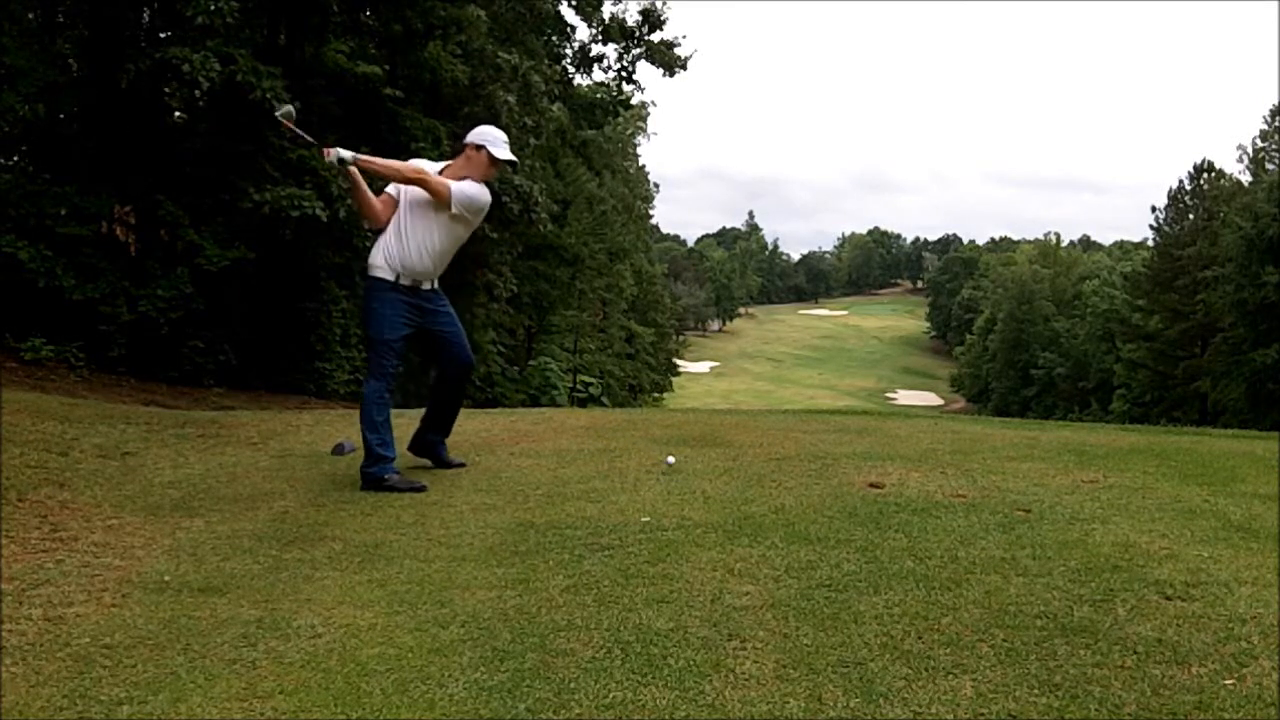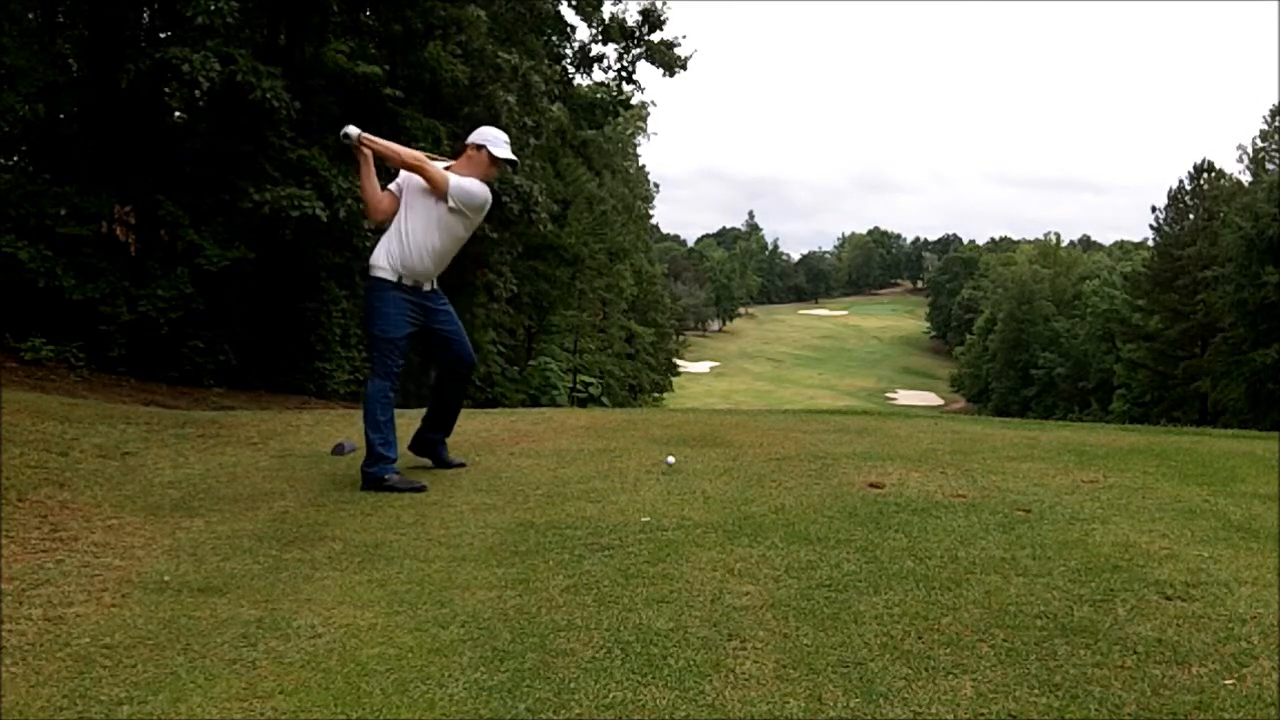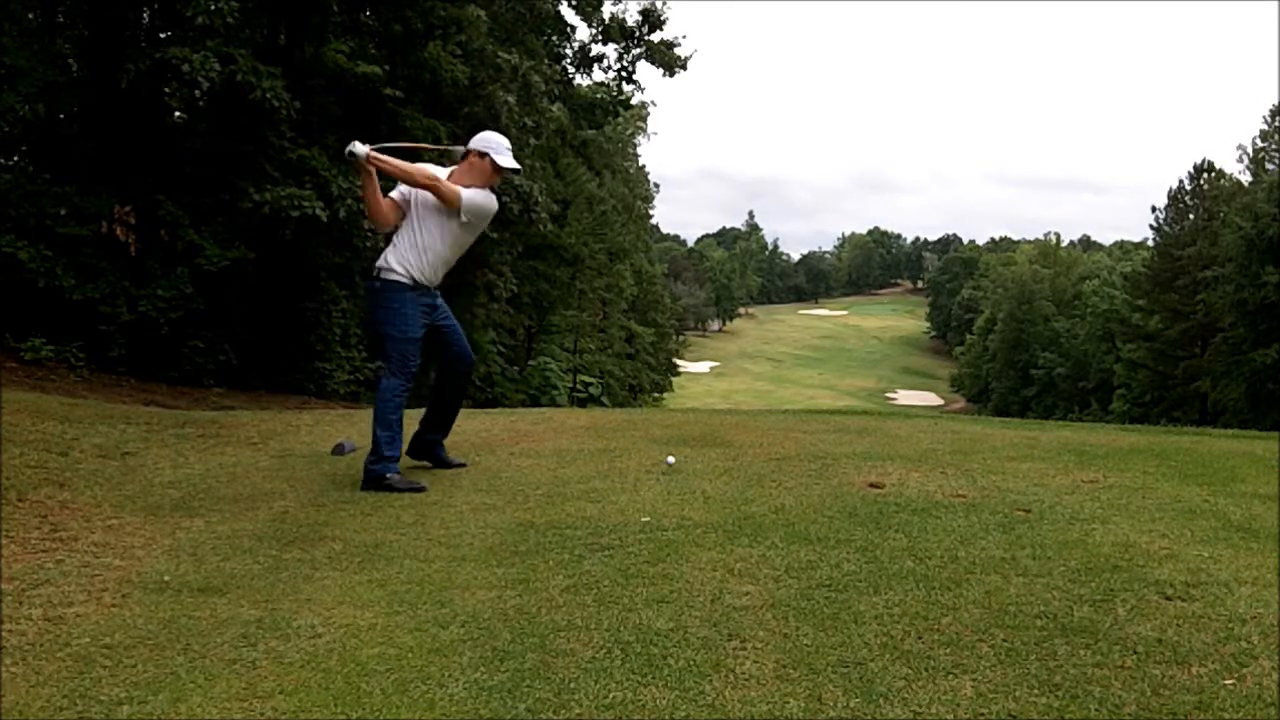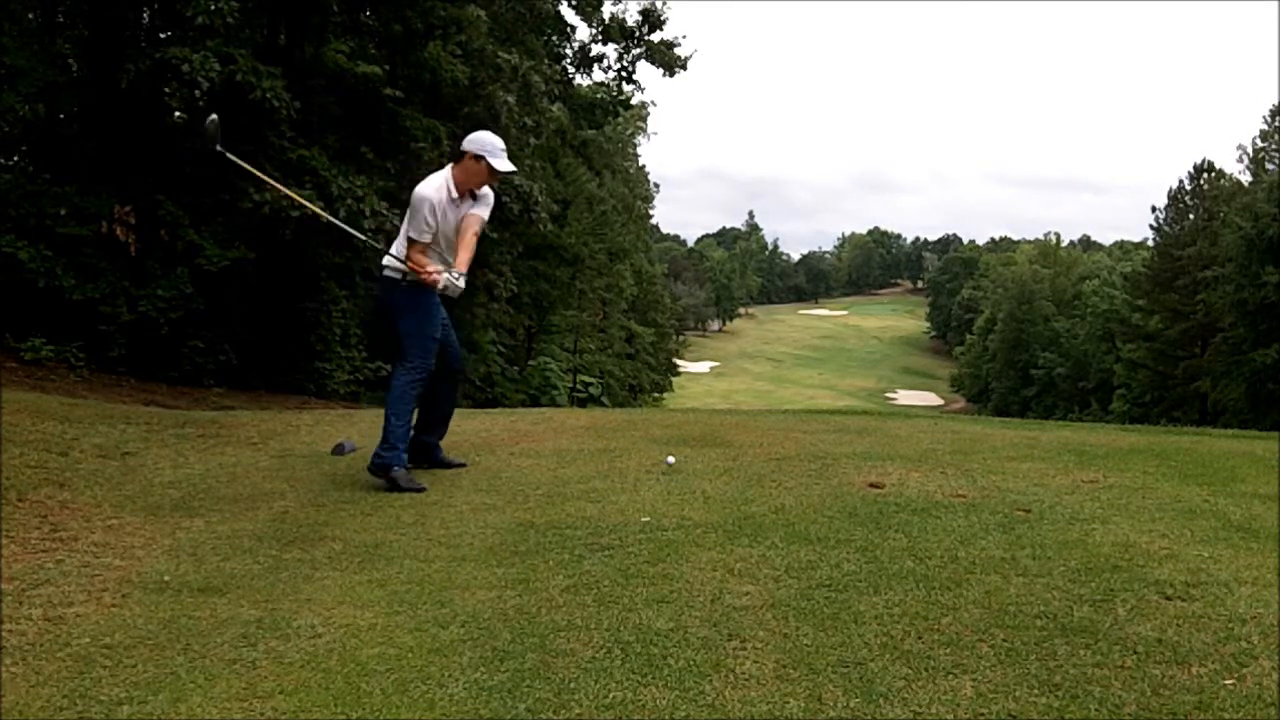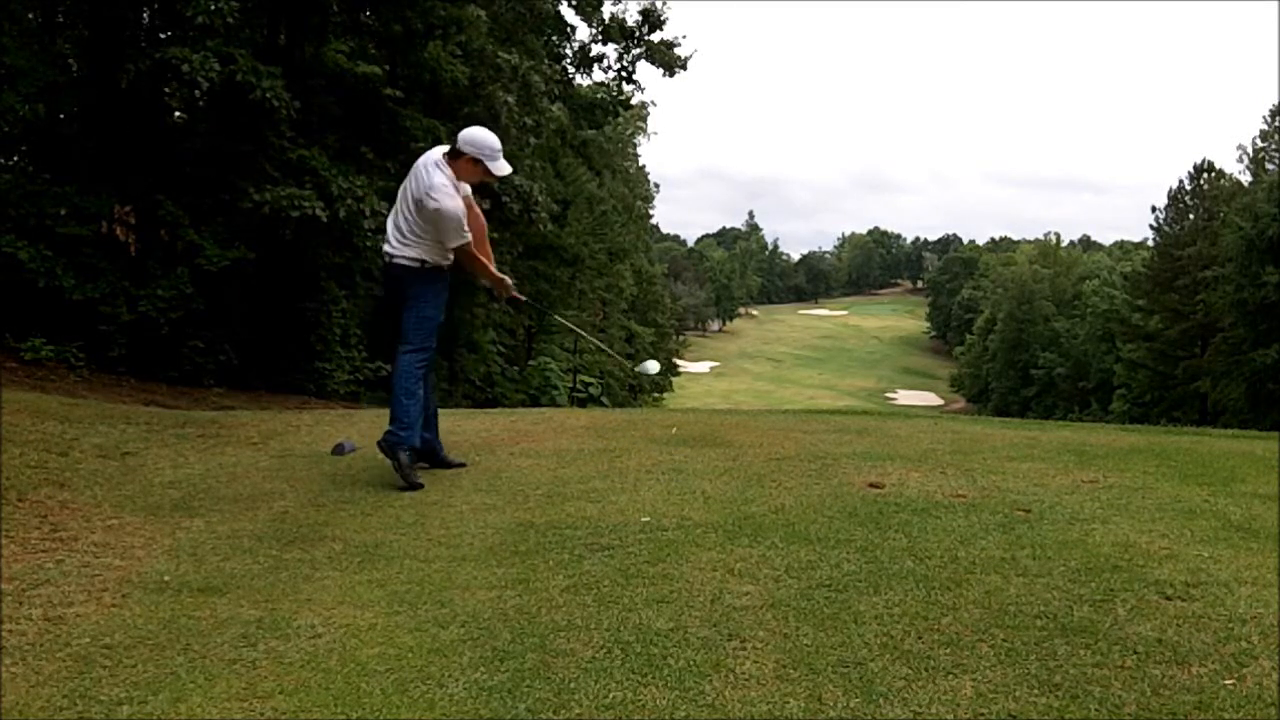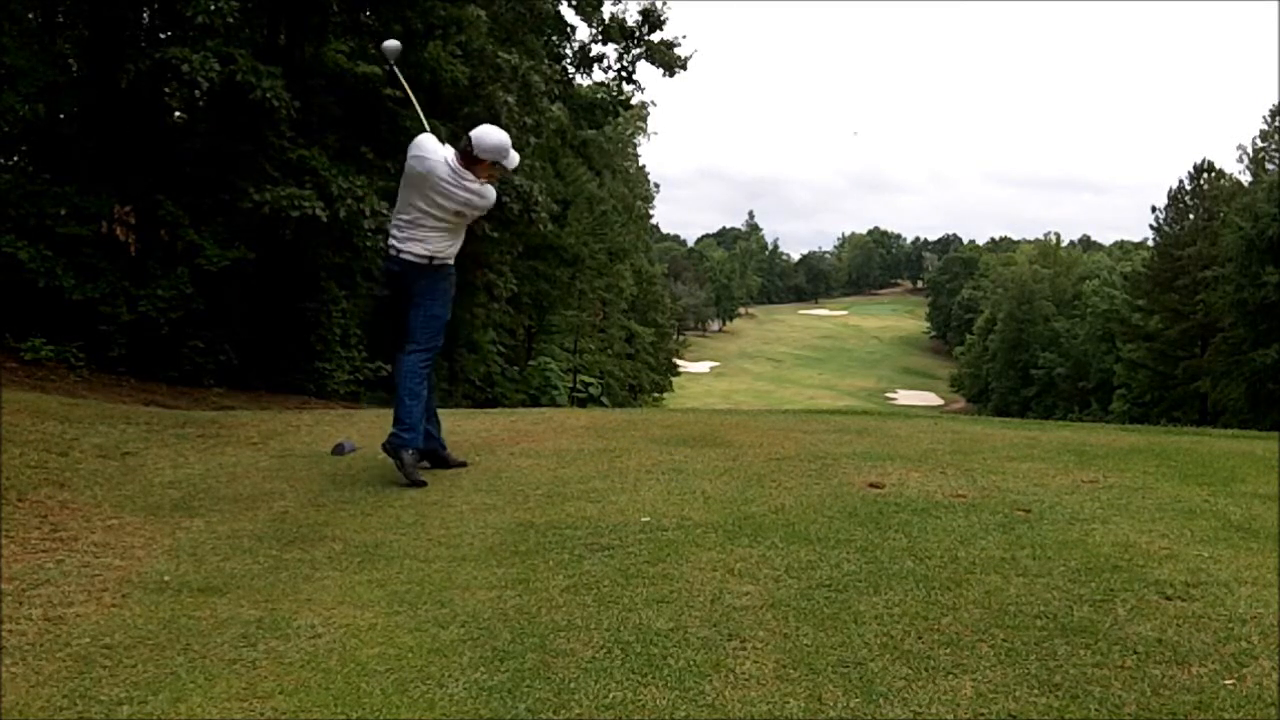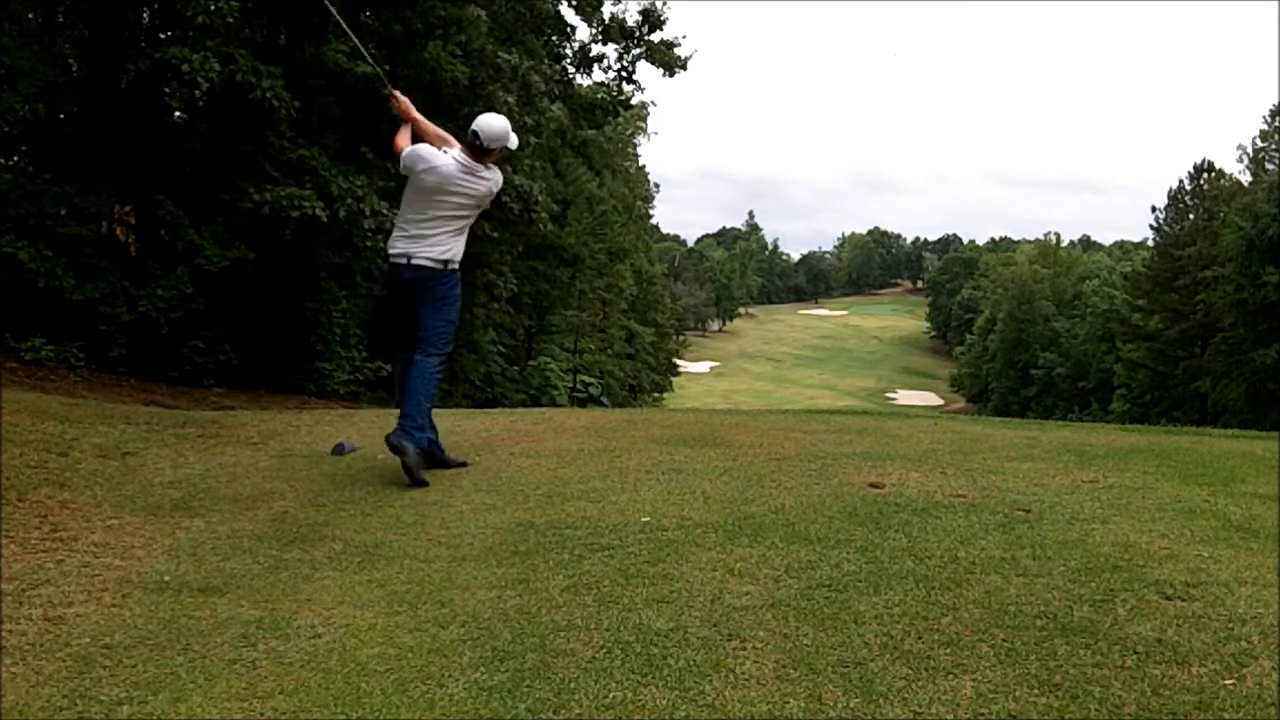
dt=0.1s
person 1, frame 1
left shoulder: (477, 198)
right shoulder: (414, 174)
left elbow: (417, 176)
right elbow: (379, 218)
left wrist: (358, 160)
right wrist: (354, 175)
left hip: (427, 291)
right hip: (387, 288)
left knee: (460, 363)
right knee: (382, 373)
left ankle: (429, 442)
right ankle: (377, 469)
person 1, frame 2
left shoulder: (478, 194)
right shoulder: (414, 172)
left elbow: (420, 164)
right elbow: (378, 214)
left wrist: (366, 139)
right wrist: (365, 159)
left hip: (428, 291)
right hip: (390, 287)
left knee: (461, 362)
right knee: (386, 372)
left ankle: (430, 441)
right ankle: (378, 468)
person 1, frame 3
left shoulder: (486, 203)
right shoulder: (423, 185)
left elbow: (432, 183)
right elbow: (384, 221)
left wrist: (373, 160)
right wrist: (368, 172)
left hip: (428, 293)
right hip: (397, 288)
left knee: (460, 362)
right knee: (400, 370)
left ankle: (428, 444)
right ankle: (381, 467)
person 1, frame 4
left shoulder: (483, 196)
right shoulder: (427, 195)
left elbow: (468, 237)
right elbow: (414, 258)
left wrist: (455, 274)
right wrist: (435, 273)
left hip: (431, 289)
right hip: (407, 284)
left knee: (448, 365)
right knee: (414, 365)
left ankle: (424, 447)
right ankle: (390, 460)
person 1, frame 5
left shoulder: (438, 155)
right shoulder: (441, 200)
left elbow: (473, 214)
right elbow: (466, 255)
left wrist: (491, 267)
right wrist: (494, 279)
left hip: (398, 267)
right hip: (423, 275)
left knee: (415, 354)
right knee: (416, 354)
left ankle: (425, 443)
right ankle: (402, 440)
person 1, frame 6
left shoulder: (423, 148)
right shoulder: (483, 196)
left hip: (398, 264)
right hip: (430, 272)
left knee: (414, 351)
right knee: (419, 353)
left ankle: (428, 443)
right ankle: (406, 441)
person 1, frame 7
left shoulder: (425, 160)
right shoulder: (491, 181)
left elbow: (402, 143)
left wrist: (405, 112)
right wrist: (410, 111)
left hip: (400, 268)
right hip: (438, 274)
left knee: (409, 355)
right knee: (430, 355)
left ankle: (423, 443)
right ankle: (411, 437)
